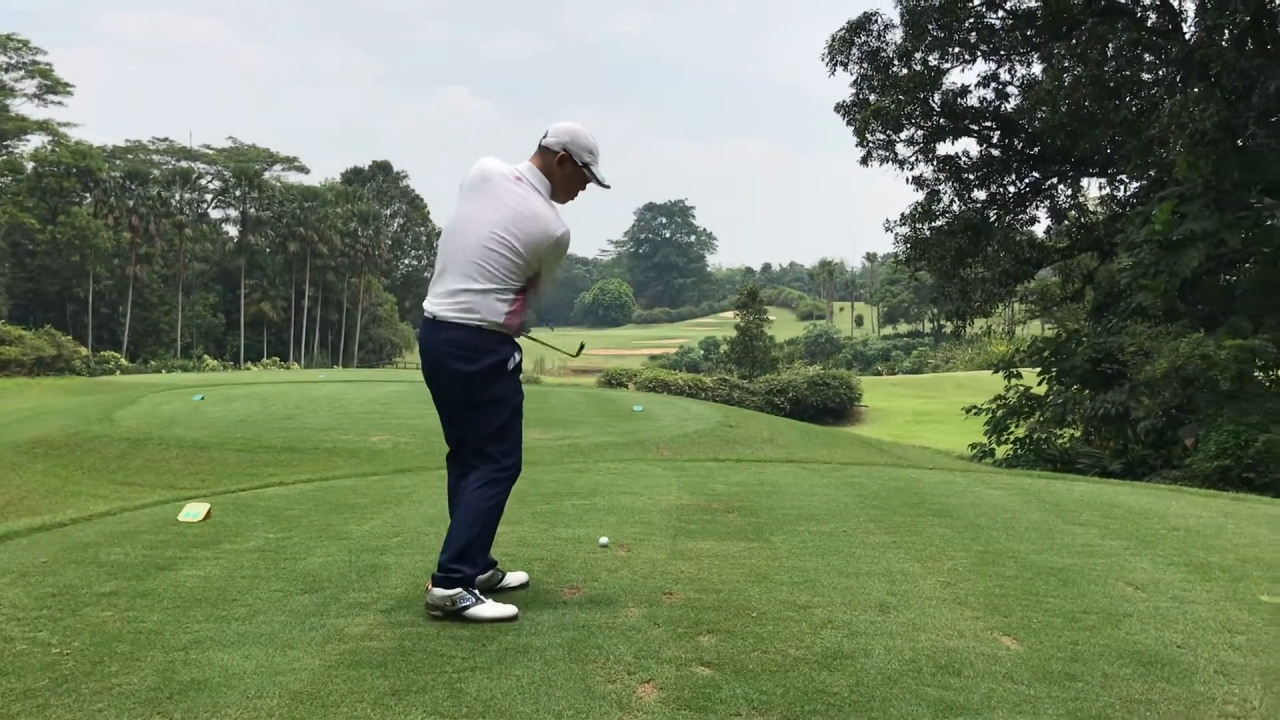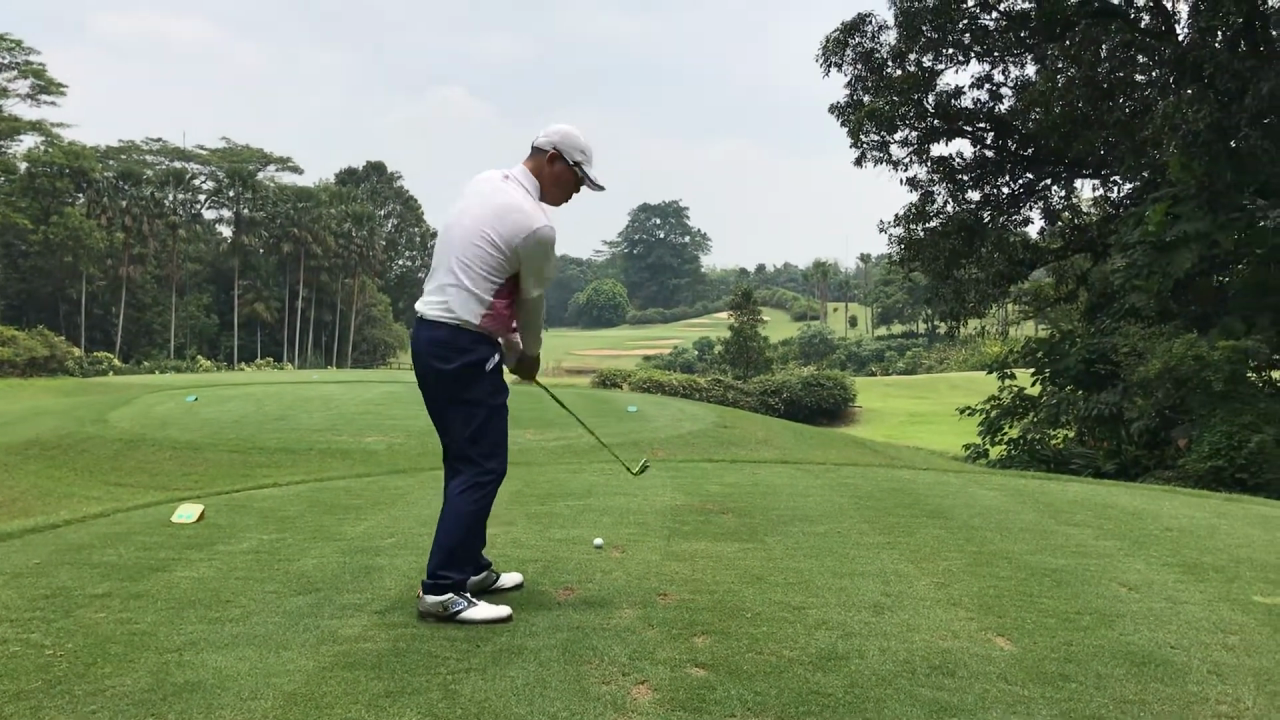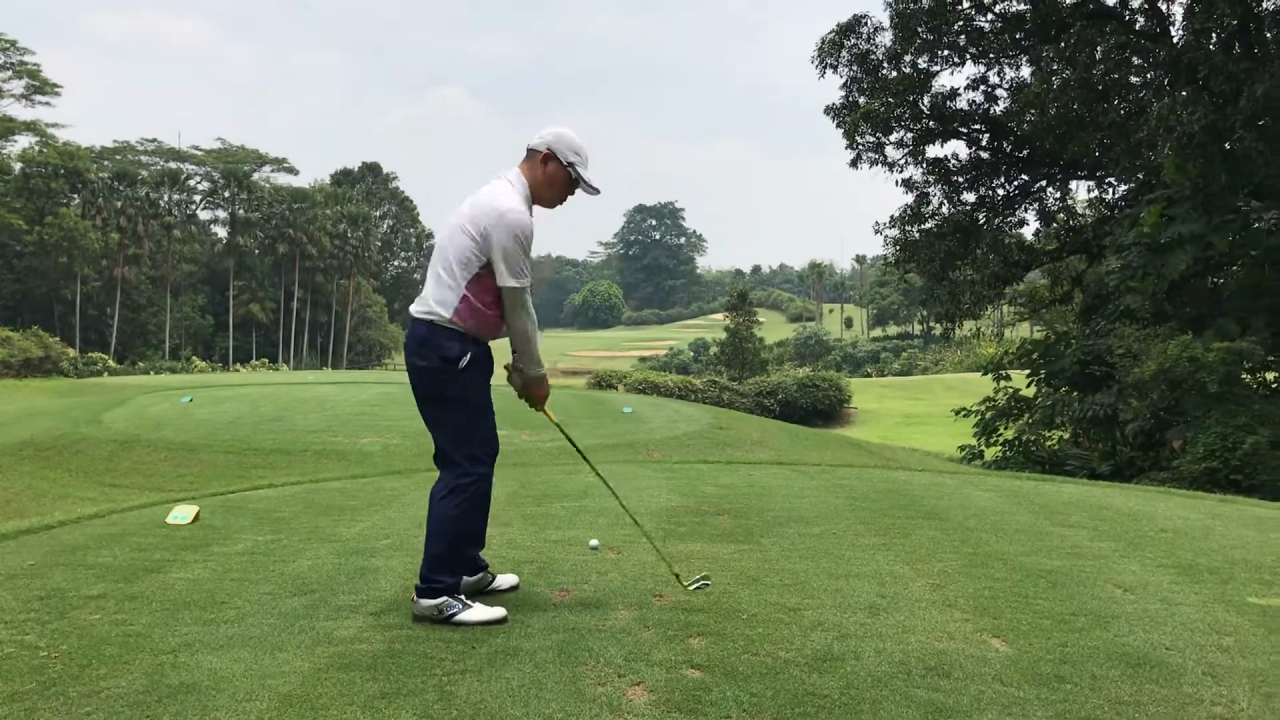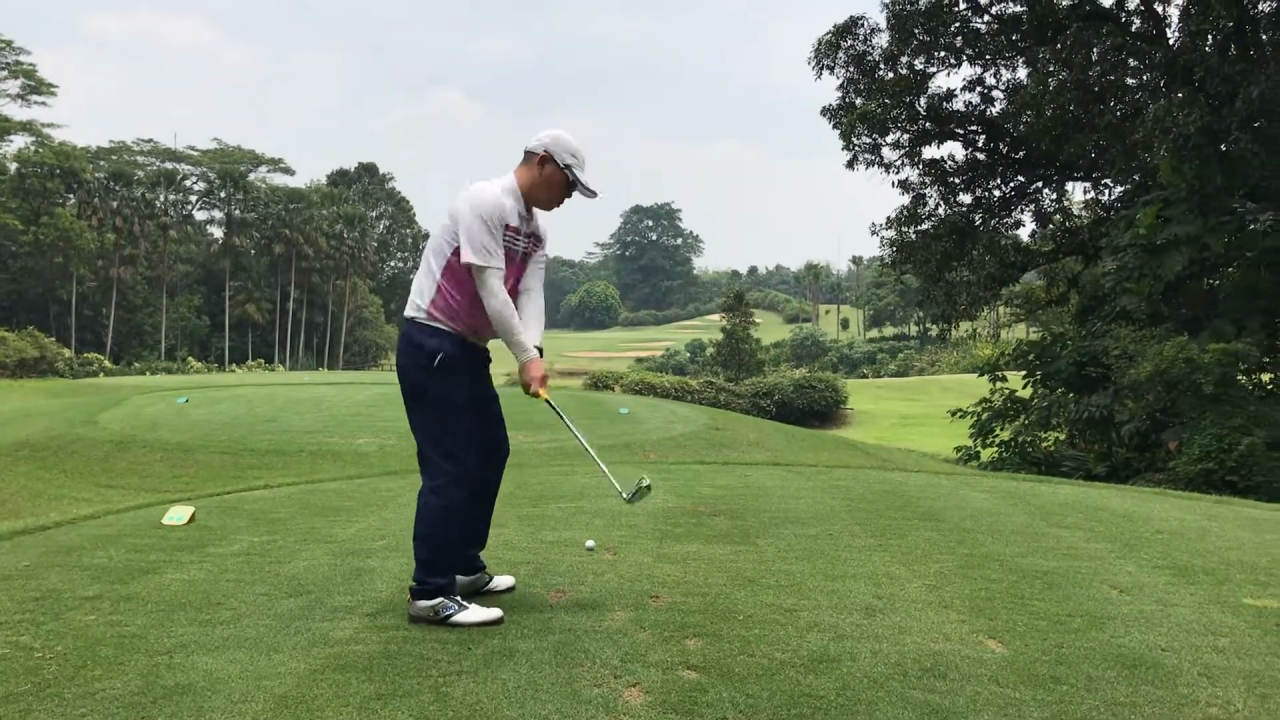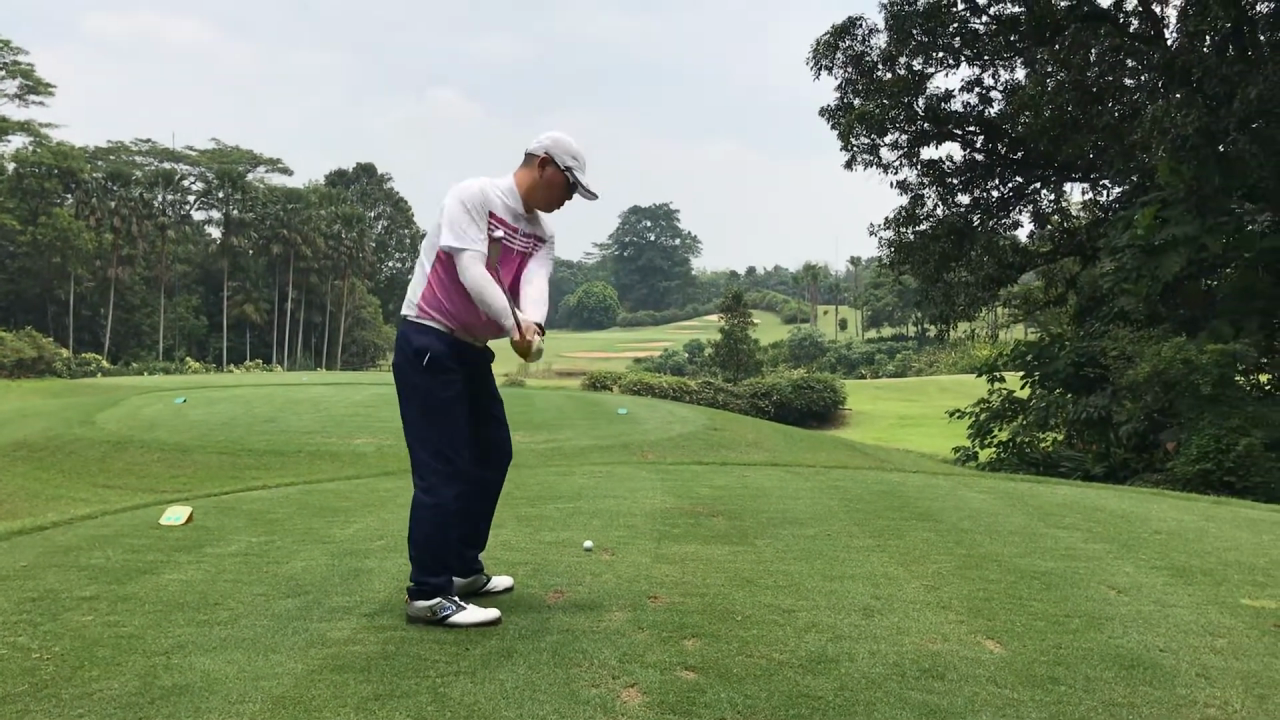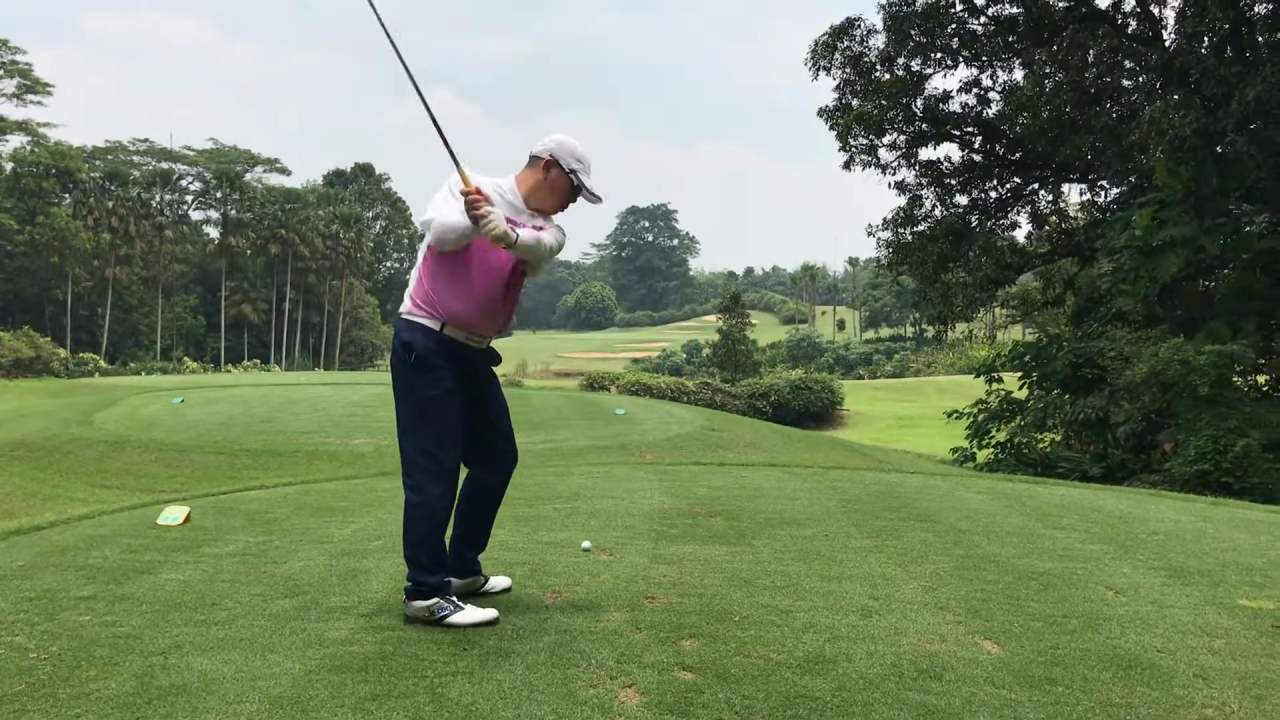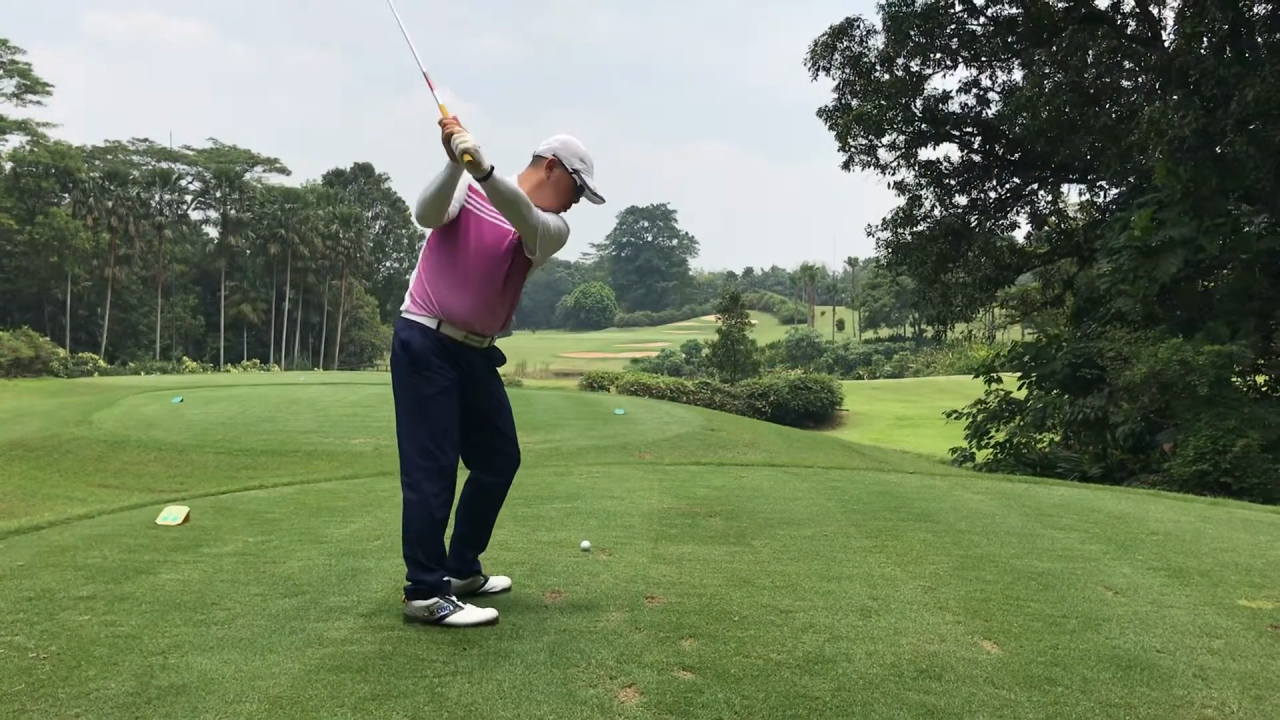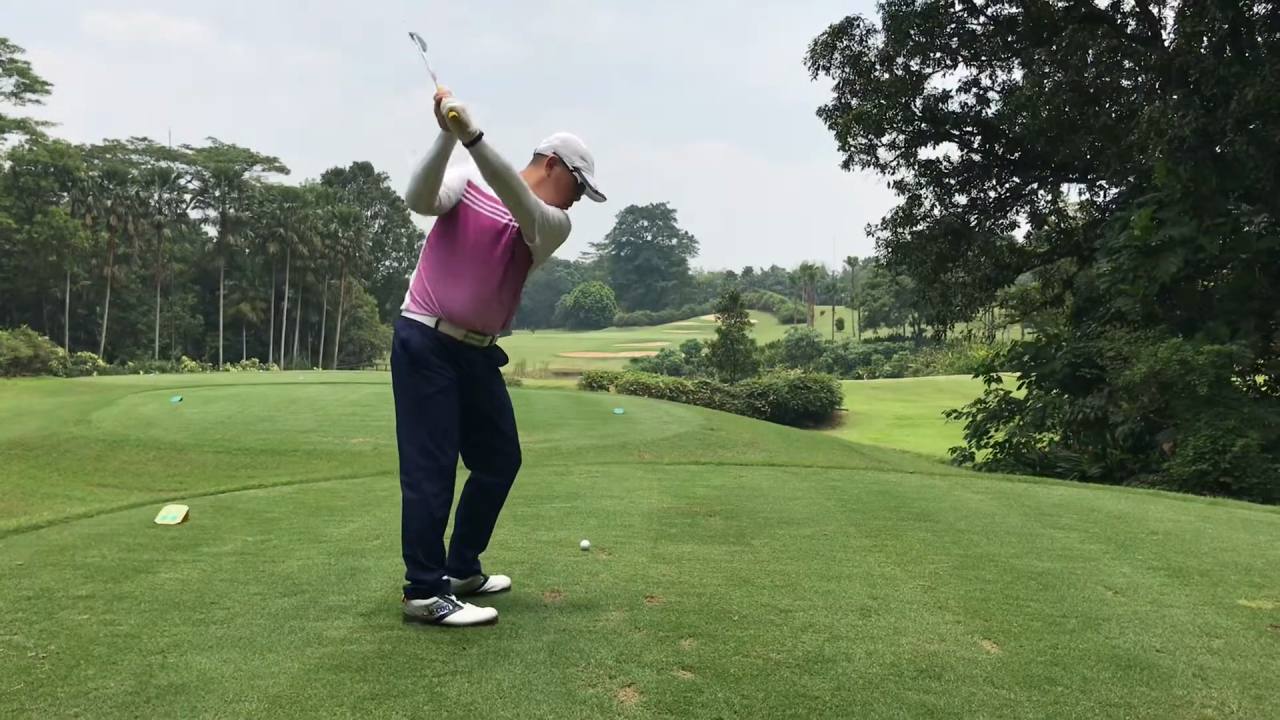
dt=0.1s
person 1, frame 1
left shoulder: (485, 172)
right shoulder: (553, 231)
left hip: (435, 333)
right hip: (481, 346)
left knee: (467, 456)
right knee: (497, 464)
left ankle: (474, 566)
right ankle: (450, 583)
person 1, frame 2
left shoulder: (486, 182)
right shoulder: (535, 224)
right elbow: (532, 305)
left wrist: (509, 339)
right wrist: (526, 352)
left hip: (437, 337)
right hip: (463, 346)
left knee: (469, 456)
right knee: (481, 464)
left ankle: (469, 566)
right ankle: (441, 590)
person 1, frame 3
left shoulder: (498, 197)
right shoulder: (511, 214)
left elbow: (505, 294)
right elbow: (517, 304)
left wrist: (521, 364)
right wrist: (532, 370)
left hip: (437, 340)
right hip: (447, 345)
left knee: (475, 455)
right knee: (465, 466)
left ankle: (465, 568)
right ankle: (435, 593)
person 1, frame 4
left shoulder: (535, 233)
right shoulder: (482, 200)
left elbow: (530, 293)
right elbow: (489, 288)
left wrist: (535, 351)
right wrist: (524, 355)
left hip: (466, 350)
right hip: (432, 346)
left knee: (489, 455)
right knee: (449, 467)
left ankle: (463, 569)
right ankle: (430, 593)
person 1, frame 5
left shoulder: (543, 236)
right shoulder: (474, 195)
left elbow: (534, 285)
right elbow: (470, 270)
left wrist: (531, 325)
right wrist: (510, 324)
left hip: (468, 352)
right hip: (428, 345)
left knee: (492, 457)
right knee: (442, 468)
left ankle: (461, 570)
right ankle: (428, 593)
person 1, frame 6
left shoulder: (551, 233)
right shoulder: (466, 193)
left elbow: (528, 248)
right elbow: (441, 235)
left wrist: (503, 226)
right wrist: (477, 219)
left hip: (474, 353)
right hip: (425, 346)
left knee: (496, 460)
right knee: (434, 470)
left ankle: (460, 570)
right ankle: (425, 594)
person 1, frame 7
left shoulder: (552, 229)
right shoulder: (467, 188)
left elbow: (521, 220)
right elbow: (425, 214)
left wrist: (481, 166)
right wrist: (457, 162)
left hip: (476, 353)
right hip: (425, 344)
left knee: (499, 461)
right knee: (431, 469)
left ankle: (460, 570)
right ankle: (425, 593)
person 1, frame 8
left shoulder: (553, 225)
right shoulder: (467, 182)
left elbow: (517, 201)
right elbow: (418, 200)
left wrist: (472, 137)
right wrist: (447, 136)
left hip: (478, 353)
right hip: (425, 342)
left knee: (500, 460)
right knee: (430, 468)
left ankle: (461, 569)
right ankle: (424, 591)
